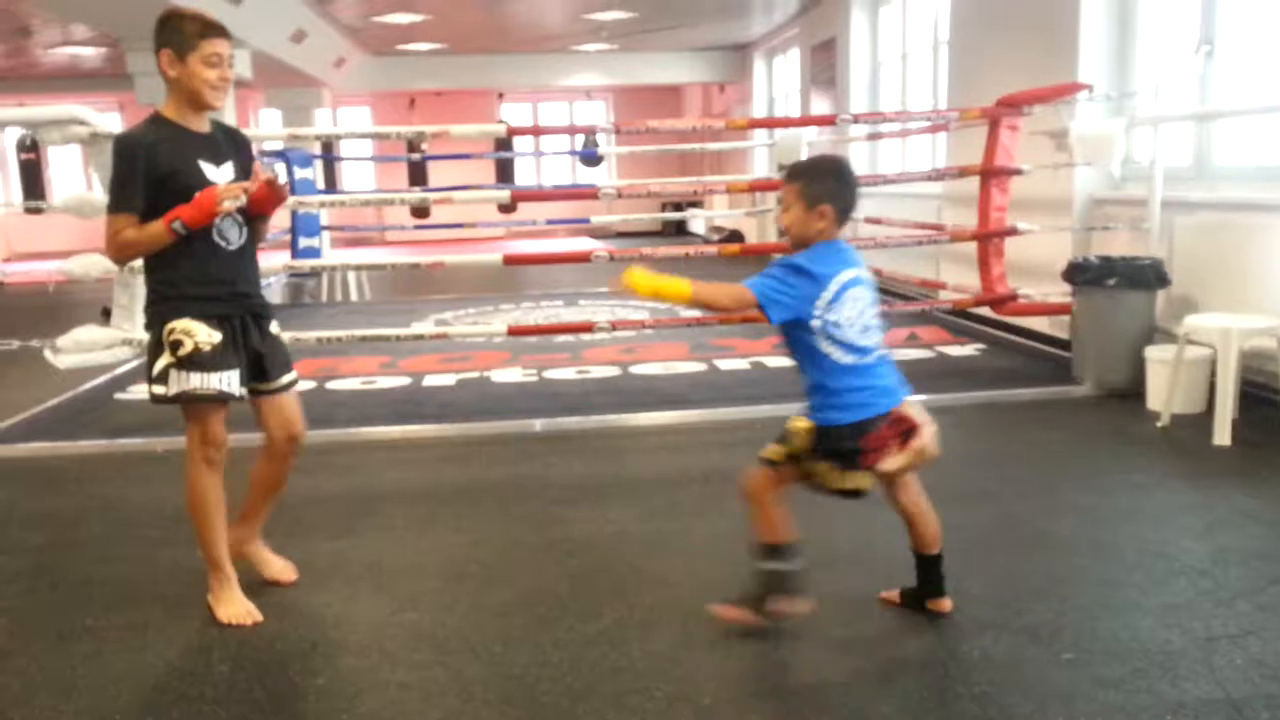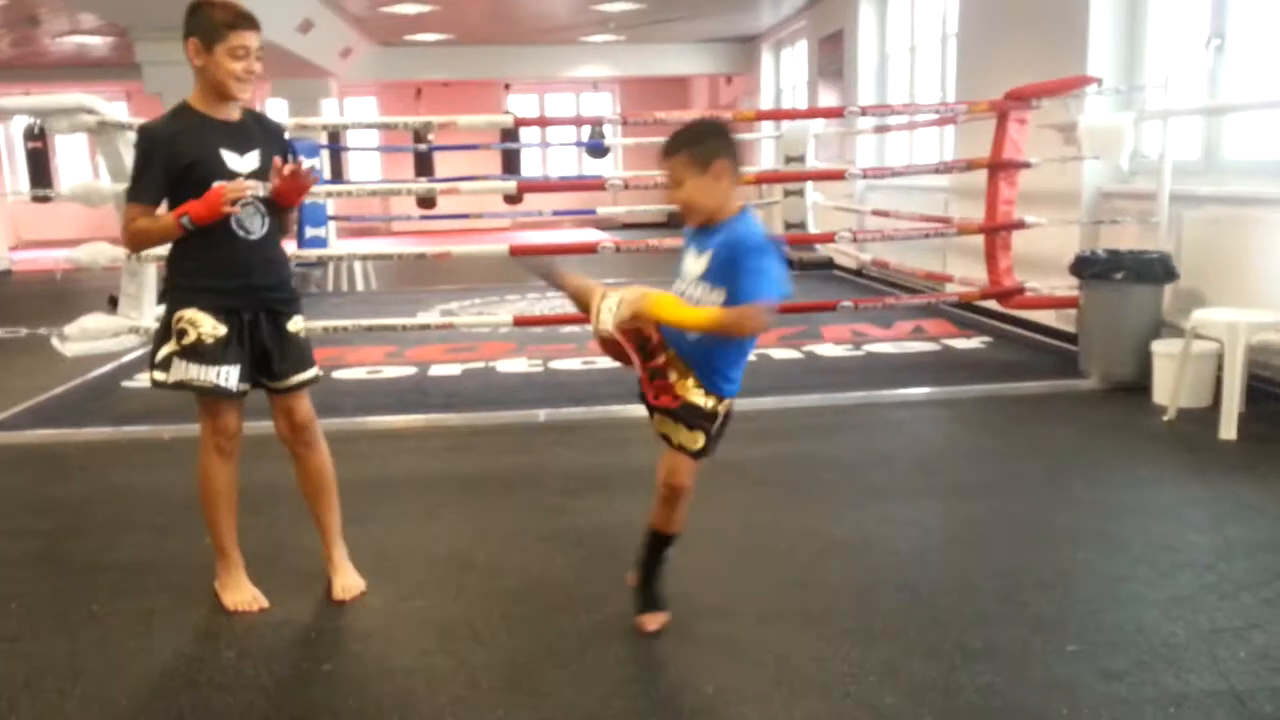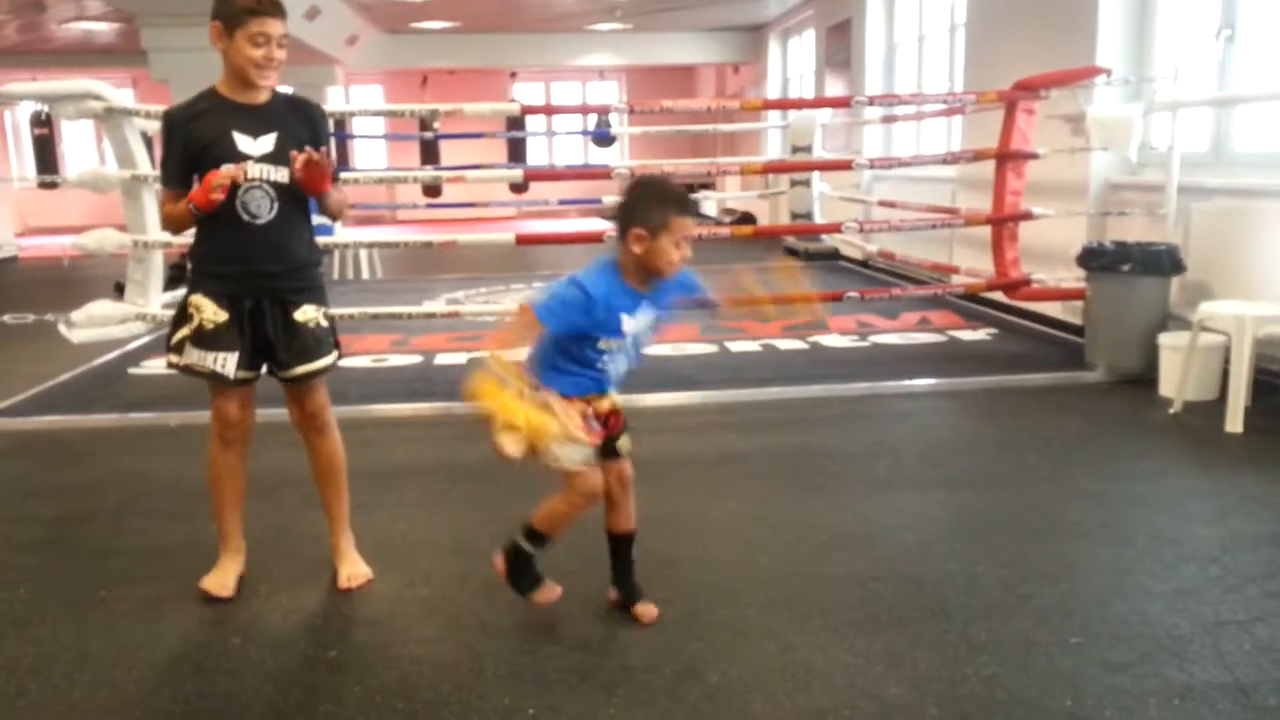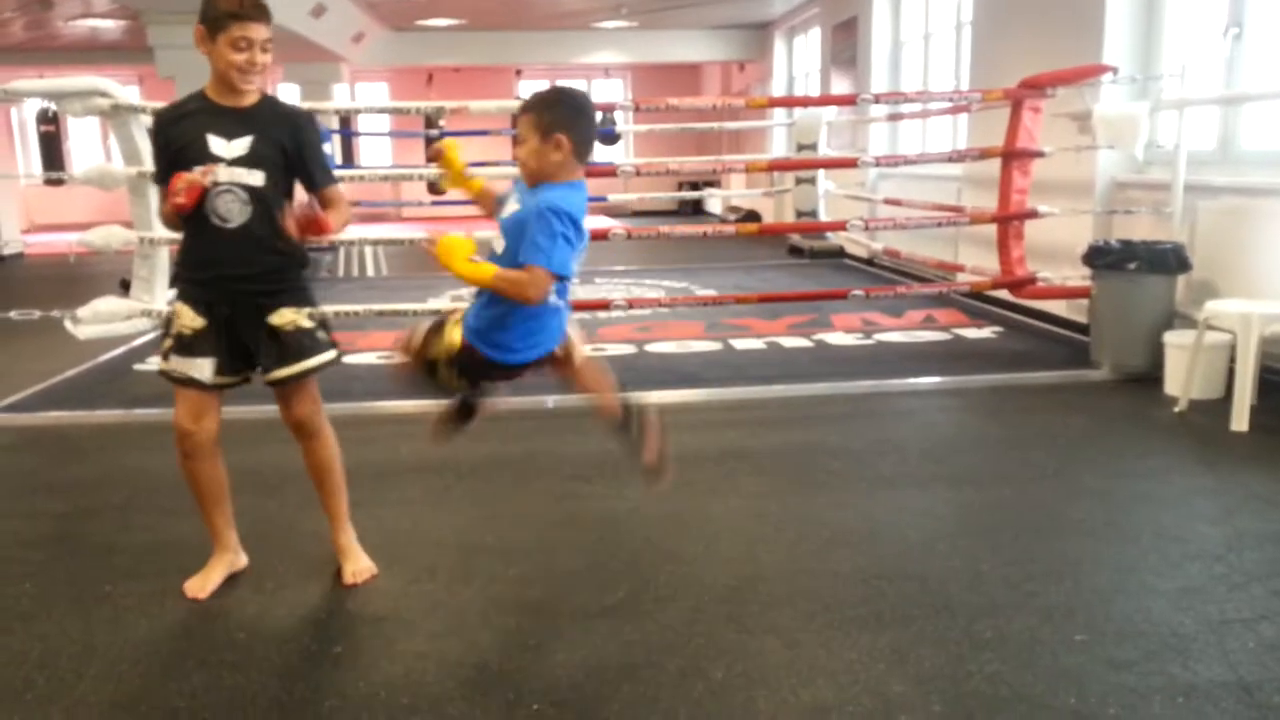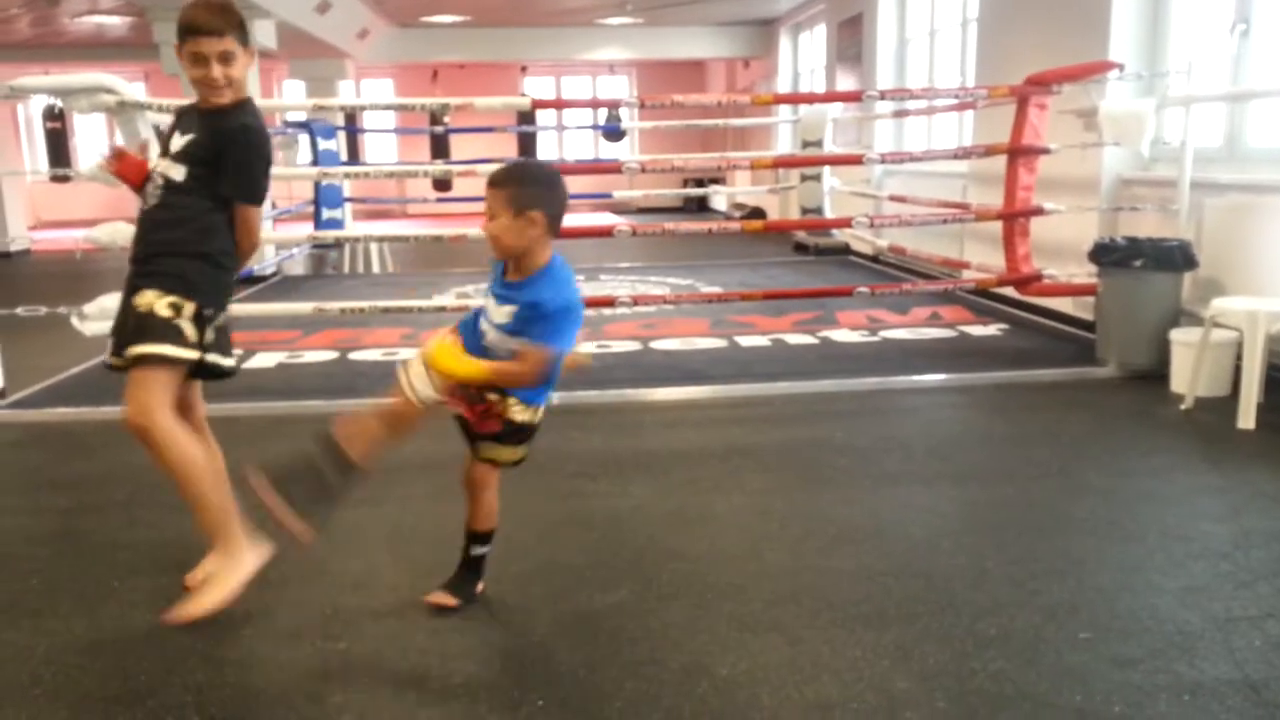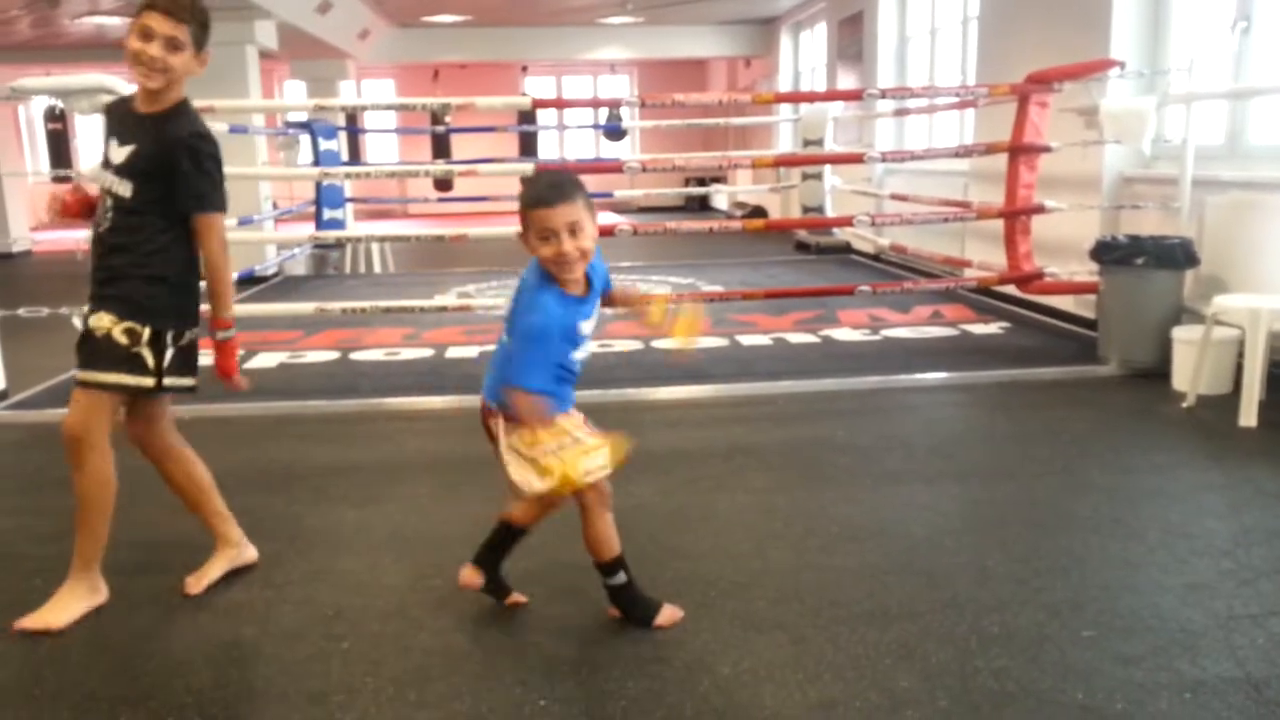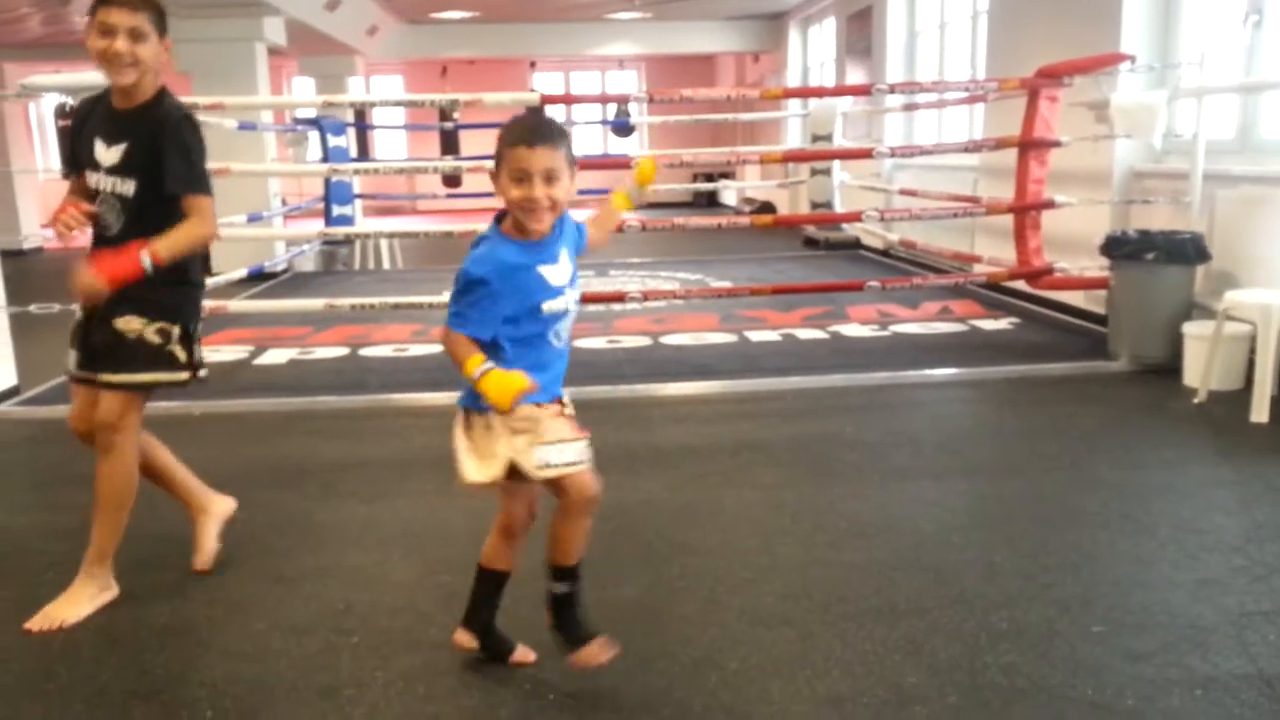
dt=0.3s
person 1, frame 1
left shoulder: (236, 143)
right shoulder: (141, 145)
right elbow: (120, 246)
left wrist: (264, 208)
right wrist: (192, 213)
left hip: (248, 306)
right hip: (188, 313)
left knee: (288, 430)
right knee: (210, 440)
left ankle: (247, 535)
right ankle: (221, 580)
person 1, frame 2
left shoulder: (269, 133)
right shoulder: (164, 135)
right elbow: (133, 234)
left wrist: (291, 199)
right wrist: (196, 212)
left hip: (274, 300)
right hip: (207, 305)
left knee: (300, 425)
right knee: (221, 430)
left ankle: (336, 553)
right ankle: (228, 567)
person 1, frame 3
left shoulder: (305, 116)
right shoulder: (187, 120)
left elbow: (336, 208)
right elbow: (170, 216)
left wrist: (320, 185)
right wrist: (202, 199)
left hip: (296, 286)
right hip: (222, 291)
left knee: (314, 413)
right knee: (230, 420)
left ankle: (343, 542)
right ankle: (230, 550)
person 1, frame 4
left shoulder: (289, 123)
right shoulder: (173, 122)
left elbow: (335, 204)
right elbow: (173, 218)
left wrist: (316, 224)
right wrist: (179, 201)
left hip: (277, 291)
right hip: (202, 294)
left knee: (306, 416)
right knee: (192, 428)
left ankle: (344, 536)
right ankle: (226, 548)
person 1, frame 5
left shoulder: (241, 128)
right shoulder: (185, 115)
left elbow: (244, 232)
left wrist: (205, 283)
right wrist: (136, 176)
left hip: (184, 281)
right hip: (149, 278)
left knee: (147, 410)
right knee: (182, 413)
left ankle: (236, 545)
right ankle: (226, 540)
person 1, frame 6
left shoulder: (186, 138)
right shoulder: (120, 114)
left elbow: (212, 242)
left wrist: (225, 336)
right wrist: (81, 203)
left hip: (150, 300)
right hip: (115, 297)
left knee: (85, 428)
right knee: (151, 431)
left ankle: (84, 580)
right ankle: (230, 540)
person 1, frame 7
left shoulder: (174, 123)
right shoulder: (86, 115)
left elbow: (201, 223)
left wrist: (127, 263)
right wrist: (68, 212)
left hip: (157, 293)
right hip: (106, 292)
left knee: (115, 423)
right knee: (88, 422)
left ankle: (96, 576)
right ankle: (206, 501)
person 2, frame 1
left shoulder: (800, 271)
right shoulder: (853, 266)
left elbow: (731, 299)
left wrist: (659, 286)
left hip: (840, 421)
right hip: (891, 405)
left knee: (760, 485)
right knee: (905, 488)
left ankle: (776, 591)
right ankle: (932, 590)
person 2, frame 2
left shoulder: (752, 245)
right shoulder: (705, 230)
left elbow: (756, 318)
left wrist: (683, 313)
right wrist: (662, 306)
left hip: (703, 383)
right hip: (666, 340)
left knee: (677, 481)
right knee: (603, 307)
left ankle: (648, 579)
person 2, frame 3
left shoulder: (669, 279)
right shoulder: (587, 291)
left elbow: (708, 294)
right elbow: (524, 321)
left hip: (597, 397)
right hip: (556, 393)
left knee: (620, 482)
right knee: (586, 486)
left ankle: (625, 584)
right ankle: (516, 560)
person 2, frame 4
left shoulder: (546, 211)
right shoulder: (567, 194)
left elbow: (534, 289)
right elbow: (509, 206)
left wrist: (466, 269)
right wrist: (466, 178)
left hip: (494, 344)
right hip: (542, 336)
left knee: (416, 345)
right knee: (574, 363)
right ankle: (632, 420)
person 2, frame 5
left shoulder: (558, 297)
right shoulder: (510, 263)
left elbow: (529, 371)
left wrist: (468, 370)
left hip: (512, 399)
right hip: (460, 358)
left knee: (482, 480)
right knee: (391, 416)
left ankle: (470, 576)
right ankle: (306, 488)
person 2, frame 6
left shoulder: (584, 267)
right shoulder: (541, 317)
left elbow: (608, 292)
right elbow: (521, 399)
left wrist: (655, 313)
left hip: (550, 404)
right hip: (527, 412)
left knee: (547, 493)
right knee: (595, 494)
left ankle: (483, 565)
right ankle: (626, 598)
person 2, frame 7
left shoulder: (558, 225)
right shoulder: (489, 266)
left elbow: (587, 238)
right elbow: (456, 337)
left wrist: (630, 193)
right wrist: (485, 377)
left hip: (541, 400)
right hip: (508, 406)
left knee: (516, 513)
right knee: (582, 493)
left ankle: (478, 625)
right ankle: (565, 611)
